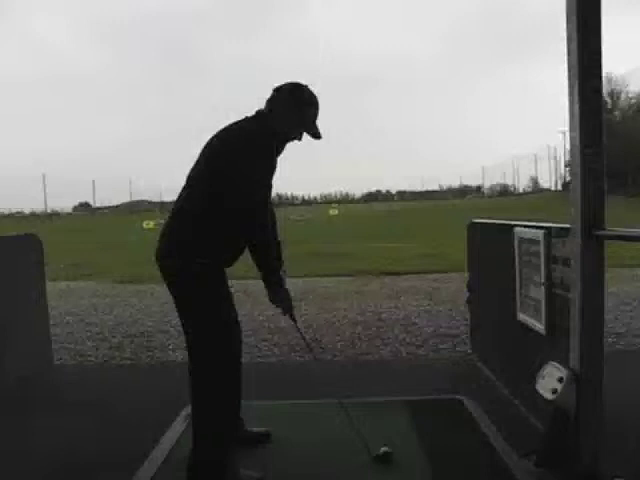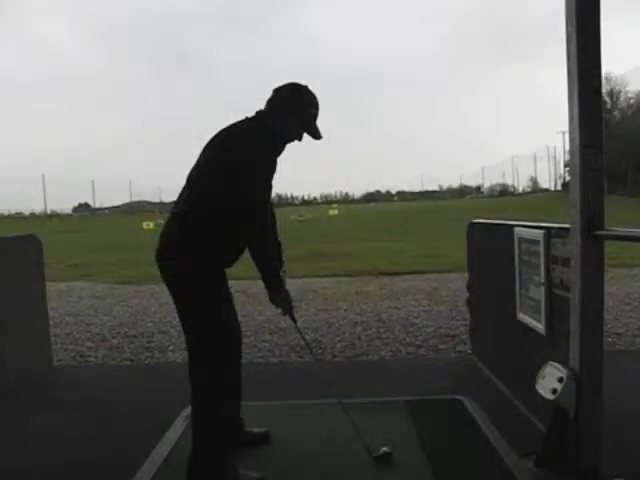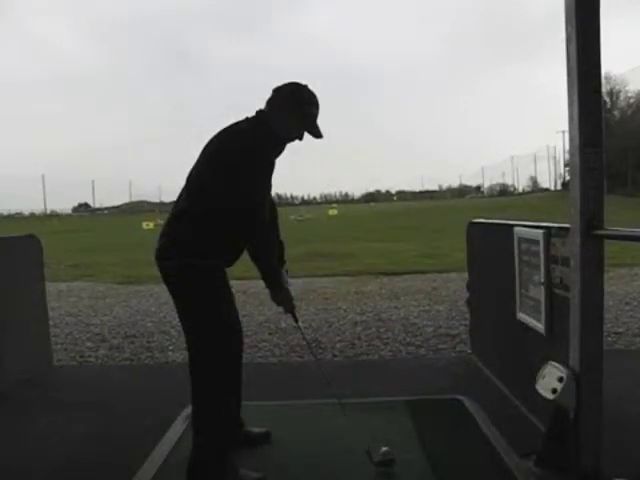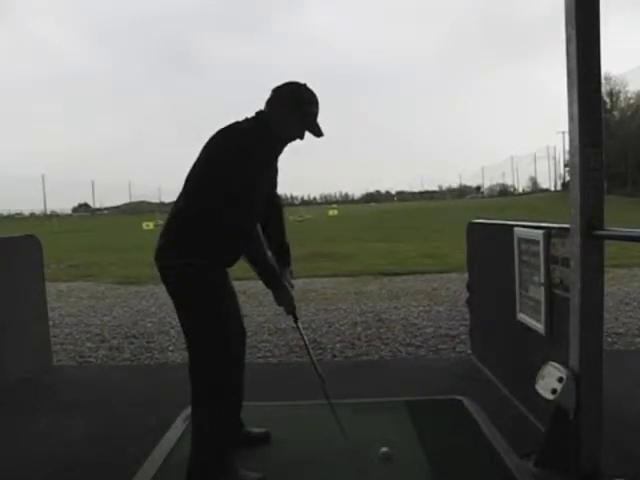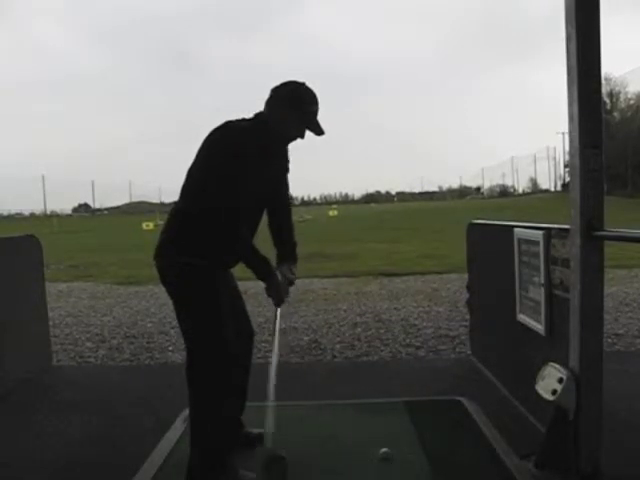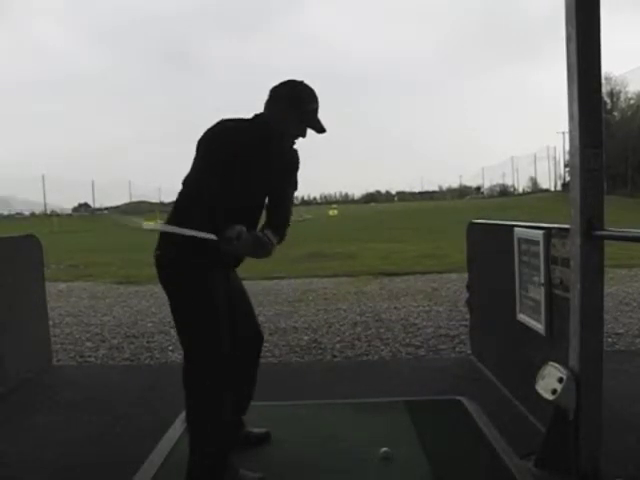
dt=0.7s
person 1, frame 1
left shoulder: (250, 141)
right shoulder: (248, 145)
left elbow: (257, 215)
right elbow: (254, 220)
left wrist: (275, 272)
right wrist: (274, 281)
left hip: (196, 256)
right hip: (191, 259)
left knee: (225, 344)
right knee: (213, 354)
left ankle: (228, 428)
person 1, frame 2
left shoulder: (251, 142)
right shoulder: (248, 145)
left elbow: (258, 215)
right elbow: (254, 221)
left wrist: (276, 270)
right wrist: (274, 282)
left hip: (195, 256)
right hip: (191, 259)
left knee: (225, 344)
right knee: (213, 355)
left ankle: (228, 428)
person 1, frame 3
left shoulder: (254, 143)
right shoulder: (246, 145)
left elbow: (262, 210)
right elbow: (251, 222)
left wrist: (280, 264)
right wrist: (275, 282)
left hip: (200, 257)
right hip: (190, 260)
left knee: (227, 343)
right knee: (213, 355)
left ankle: (228, 428)
person 1, frame 4
left shoulder: (260, 146)
right shoulder: (239, 145)
left elbow: (269, 208)
right elbow: (242, 225)
left wrist: (284, 264)
right wrist: (274, 283)
left hip: (204, 258)
right hip: (189, 260)
left knee: (231, 342)
right knee: (214, 355)
left ankle: (228, 428)
person 1, frame 5
left shoulder: (274, 152)
right shoulder: (230, 140)
left elbow: (279, 207)
right elbow: (223, 218)
left wrist: (286, 260)
right wrist: (265, 271)
left hip: (212, 260)
right hip: (187, 259)
left knee: (239, 340)
right knee: (213, 355)
left ankle: (230, 430)
person 1, frame 6
left shoulder: (284, 157)
right shoulder: (224, 136)
left elbow: (281, 205)
right elbow: (200, 199)
left wrist: (271, 235)
right wrist: (228, 232)
left hip: (218, 260)
right hip: (186, 258)
left knee: (246, 341)
right knee: (209, 357)
left ankle: (229, 428)
